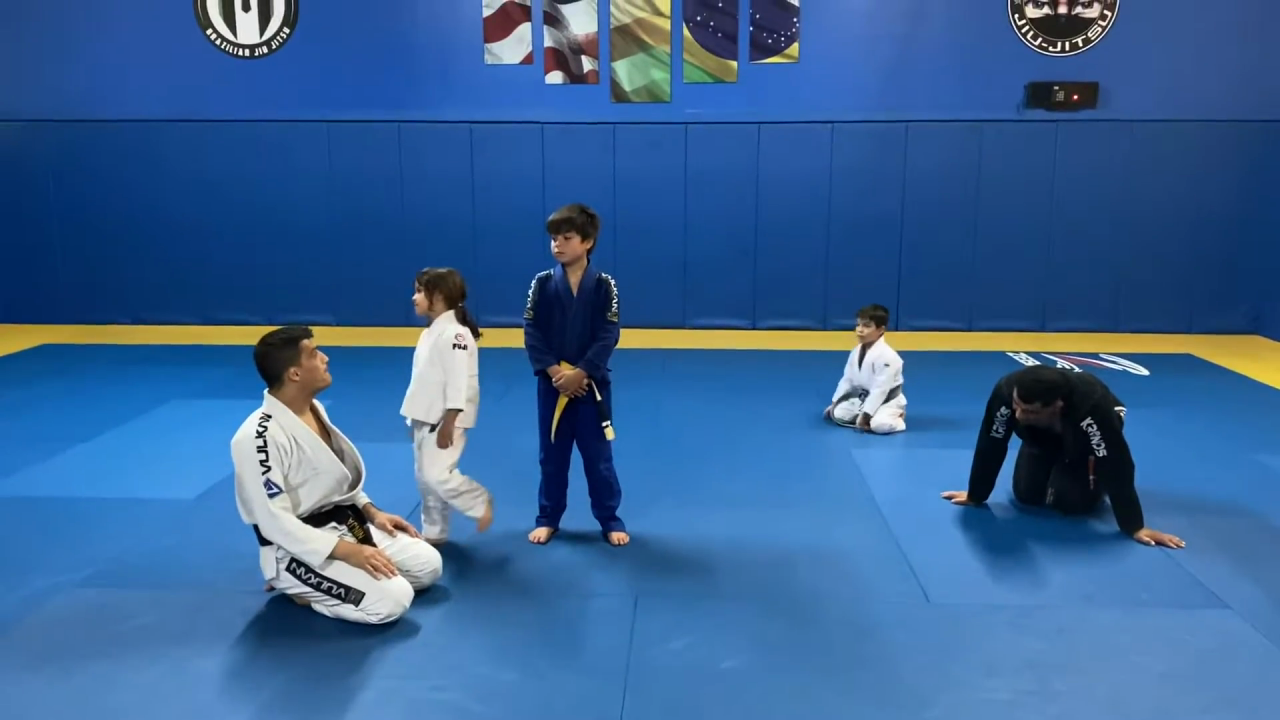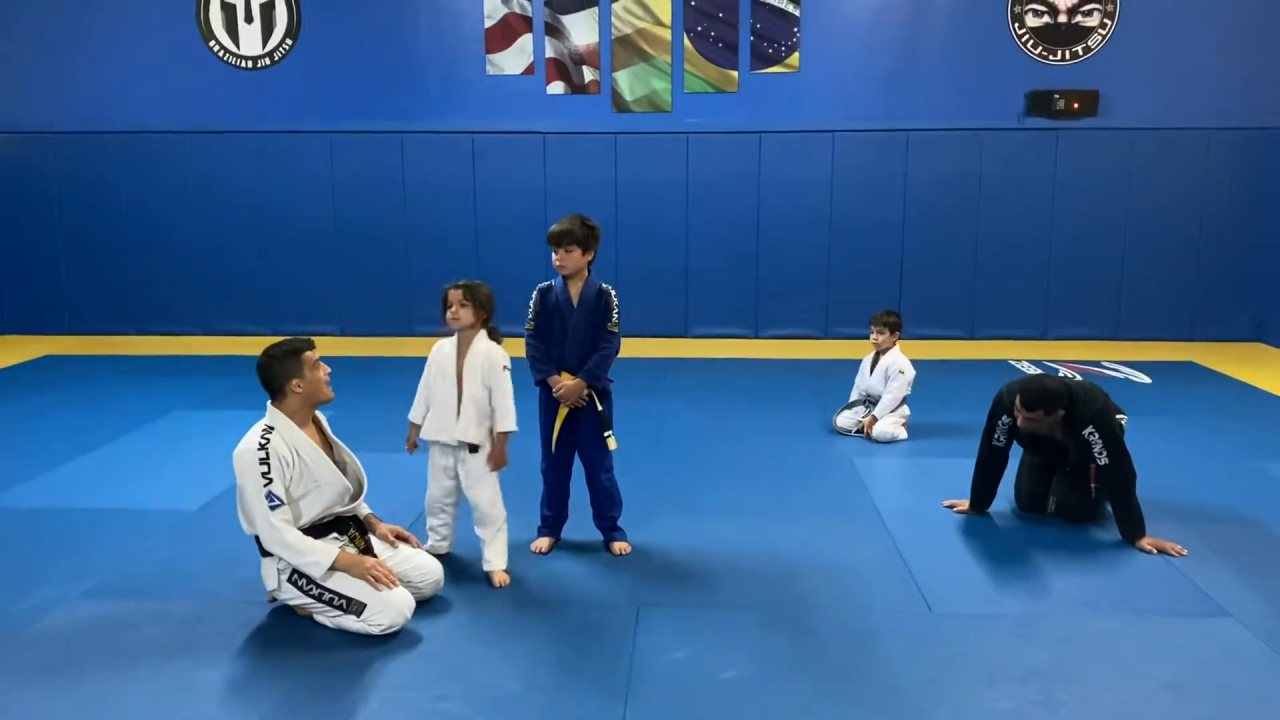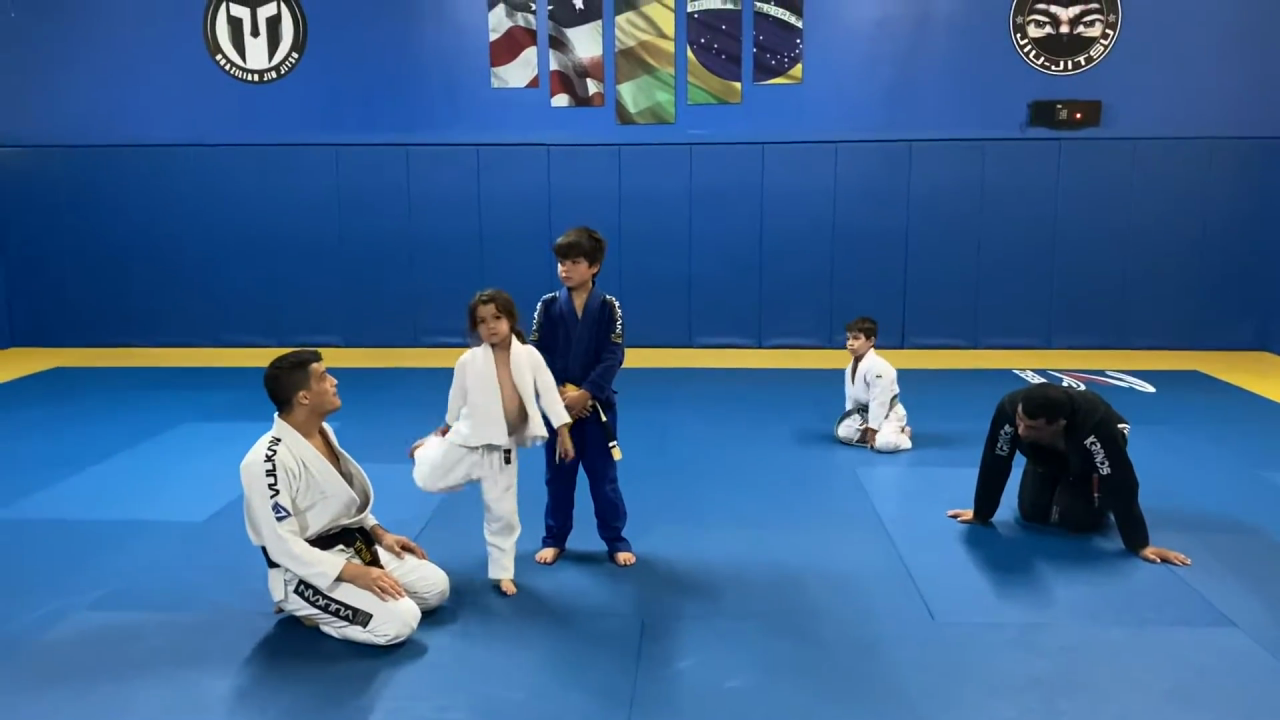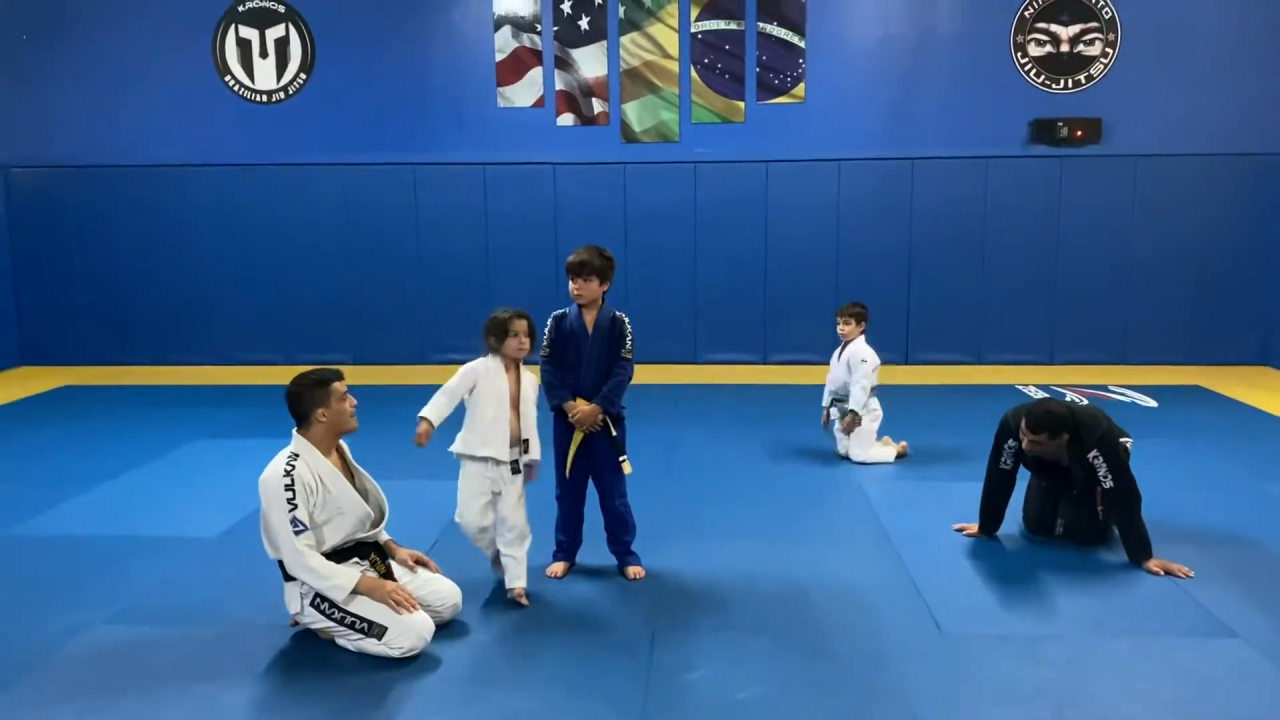
dt=0.4s
person 1, frame 1
left shoulder: (604, 285)
right shoulder: (542, 284)
left elbow: (607, 337)
right elbow: (532, 333)
left wrist: (580, 373)
right wrist: (554, 371)
left hip: (592, 382)
right hip: (552, 383)
left knee: (598, 455)
right knee: (552, 455)
left ankle: (610, 519)
right ankle: (548, 518)
person 1, frame 2
left shoulder: (604, 296)
right shoulder: (543, 295)
left elbow: (608, 347)
right elbow: (533, 344)
left wrist: (580, 384)
right wrist: (555, 381)
left hip: (593, 393)
right hip: (553, 393)
left knee: (599, 466)
right knee: (554, 465)
left ankle: (612, 529)
right ankle: (550, 528)
person 1, frame 3
left shoulder: (608, 307)
right shoulder: (547, 306)
left elbow: (612, 358)
right elbow: (537, 355)
left wrist: (584, 395)
right wrist: (559, 393)
left hip: (597, 404)
left knee: (603, 475)
right knee: (558, 476)
left ankle: (616, 540)
right ankle: (554, 539)
person 1, frame 4
left shoulder: (618, 323)
right shoulder: (557, 322)
left elbow: (622, 373)
right elbow: (548, 370)
left wrist: (595, 409)
right wrist: (570, 407)
left hip: (607, 419)
right hip: (567, 419)
left knee: (613, 490)
right knee: (568, 490)
left ankle: (626, 554)
right ankle: (564, 553)
person 2, frame 1
left shoulder: (455, 333)
right shoulder: (429, 332)
left elbow: (459, 382)
left wrist: (448, 425)
right wrist: (414, 417)
left hip: (444, 421)
right hip: (424, 420)
left knee: (438, 476)
right knee: (426, 480)
left ankle: (480, 502)
right ankle: (433, 533)
person 2, frame 2
left shoulder: (493, 353)
right shoulder: (441, 349)
left elbow: (503, 399)
right elbow: (426, 390)
left wrist: (500, 445)
right wrist: (414, 428)
left hip: (477, 443)
right hip: (442, 440)
left knee: (486, 504)
right knee: (438, 498)
left ankle: (496, 564)
right ankle: (437, 545)
person 2, frame 3
left shoulder: (529, 355)
right shoulder: (469, 359)
left elbow: (549, 393)
right elbow: (458, 397)
left wrist: (563, 433)
right wrist: (445, 429)
left hip: (505, 448)
right hip: (468, 440)
left knee: (502, 513)
right knee: (429, 479)
left ankle: (502, 573)
right ankle: (426, 450)
person 2, frame 4
left shoulder: (529, 379)
right shoulder: (478, 369)
right elbow: (448, 394)
left wrist: (531, 459)
right wrist: (426, 421)
left hip: (512, 461)
right hip: (479, 459)
left knee: (515, 524)
right knee: (471, 519)
left ankle: (516, 582)
right ankle: (493, 554)
person 3, frame 1
left shoulder: (313, 408)
right shoulder: (259, 437)
right elbow: (275, 522)
left wrist: (372, 512)
right wrist: (347, 552)
right hip: (297, 549)
left knee: (428, 565)
right knee: (392, 600)
left ankle: (321, 583)
right ankle: (296, 586)
person 3, frame 2
left shoulder: (315, 420)
right shoulder: (262, 449)
right elbow: (276, 534)
left wrist: (373, 523)
right wrist: (348, 563)
right hip: (299, 561)
left knee: (430, 576)
right knee: (394, 611)
left ankle: (320, 595)
right ankle: (298, 597)
person 3, frame 3
left shoulder: (322, 431)
right shoulder: (268, 461)
right elbow: (283, 546)
left wrist: (380, 534)
right wrist: (354, 574)
right hip: (306, 572)
left knee: (435, 587)
right knee: (399, 621)
left ankle: (330, 605)
right ankle: (304, 608)
person 3, frame 4
left shoulder: (338, 448)
right shoulder: (287, 475)
right elbow: (299, 559)
left wrist: (393, 548)
right wrist: (369, 587)
right hip: (321, 585)
left knee: (448, 599)
right knee: (413, 634)
left ankle: (343, 618)
right ankle: (320, 621)
person 4, frame 1
left shoulder: (1093, 405)
right shoulder: (1006, 391)
left elbow: (1117, 466)
right elbow: (990, 447)
left wrist: (1135, 527)
right wrist: (975, 495)
left hip: (1085, 443)
right hip: (1043, 439)
left knee: (1073, 501)
right knee: (1027, 495)
left ankle: (1094, 480)
right ankle: (1056, 469)
person 4, frame 2
left shoulder: (1095, 414)
right shoulder: (1007, 399)
left elbow: (1119, 474)
right elbow: (992, 455)
left wrist: (1137, 535)
right wrist: (977, 504)
left hip: (1087, 452)
right hip: (1044, 448)
left knee: (1075, 509)
right knee: (1028, 503)
left ankle: (1096, 490)
right ankle: (1056, 477)
person 4, frame 3
left shoulder: (1096, 424)
right shoulder: (1009, 408)
left elbow: (1121, 484)
right elbow: (994, 465)
left wrist: (1140, 545)
right wrist: (981, 514)
left hip: (1089, 461)
right hip: (1046, 457)
left knee: (1079, 519)
right knee: (1031, 513)
left ankle: (1099, 500)
right ankle: (1058, 485)
person 4, frame 4
left shoulder: (1099, 438)
right shoulder: (1013, 423)
left elbow: (1124, 498)
right elbow: (999, 479)
left wrist: (1143, 557)
right wrist: (986, 527)
left hip: (1092, 475)
right hip: (1050, 471)
left knee: (1085, 532)
right knee: (1036, 526)
left ankle: (1104, 514)
right ankle: (1064, 501)
